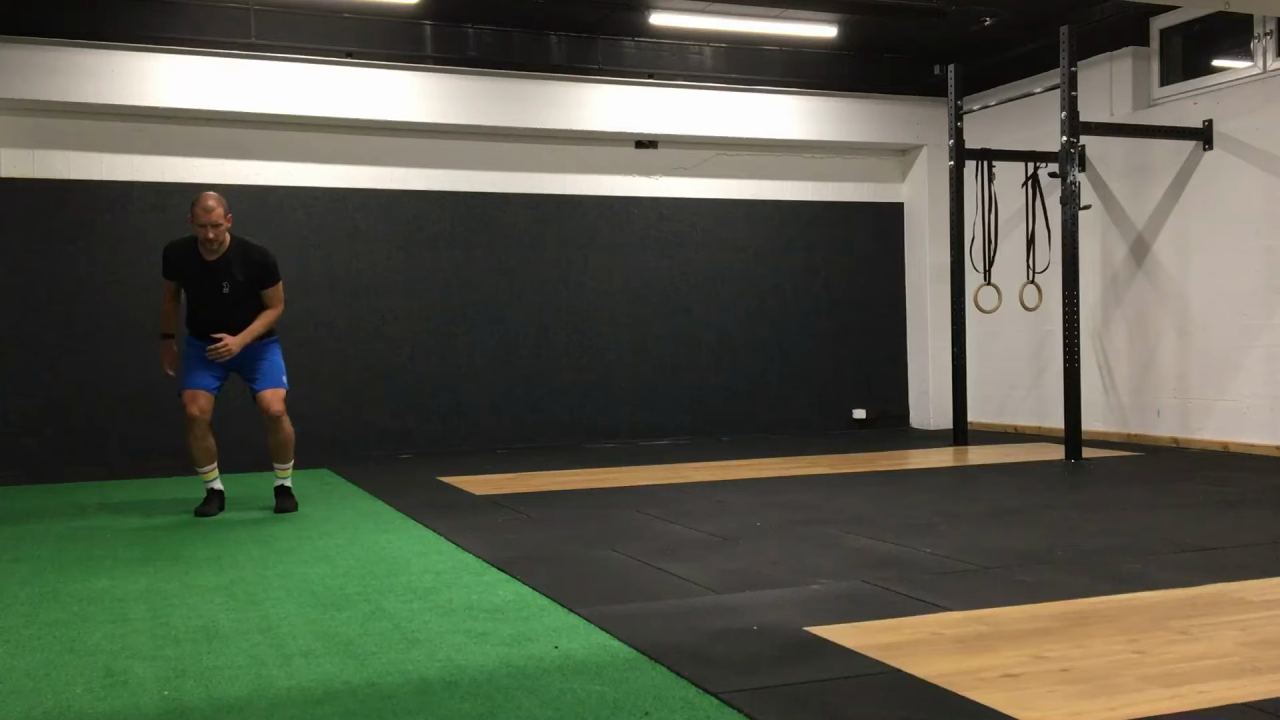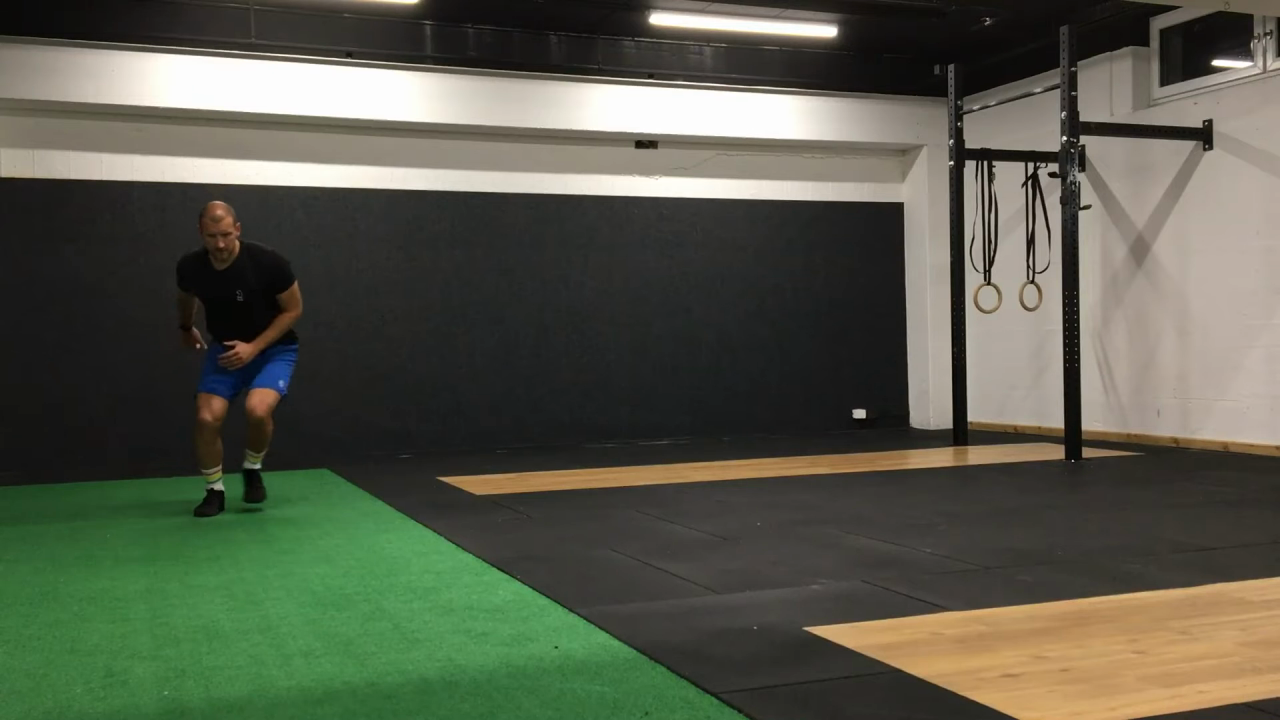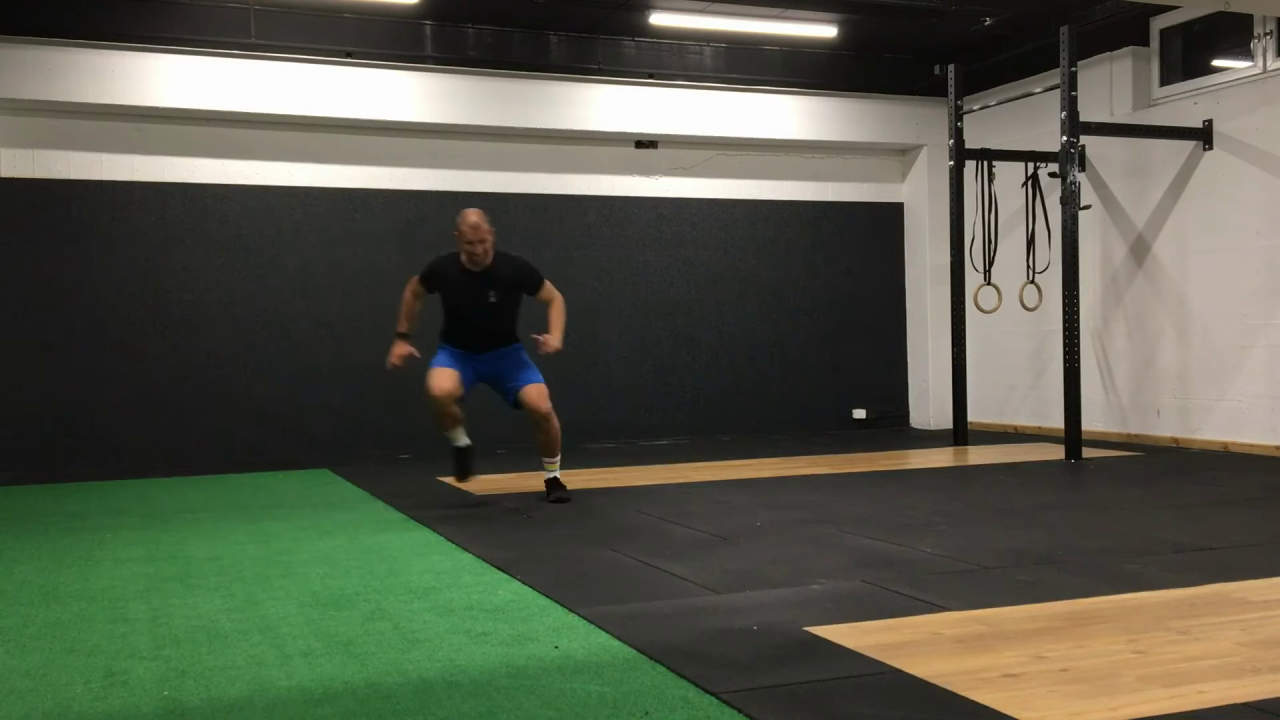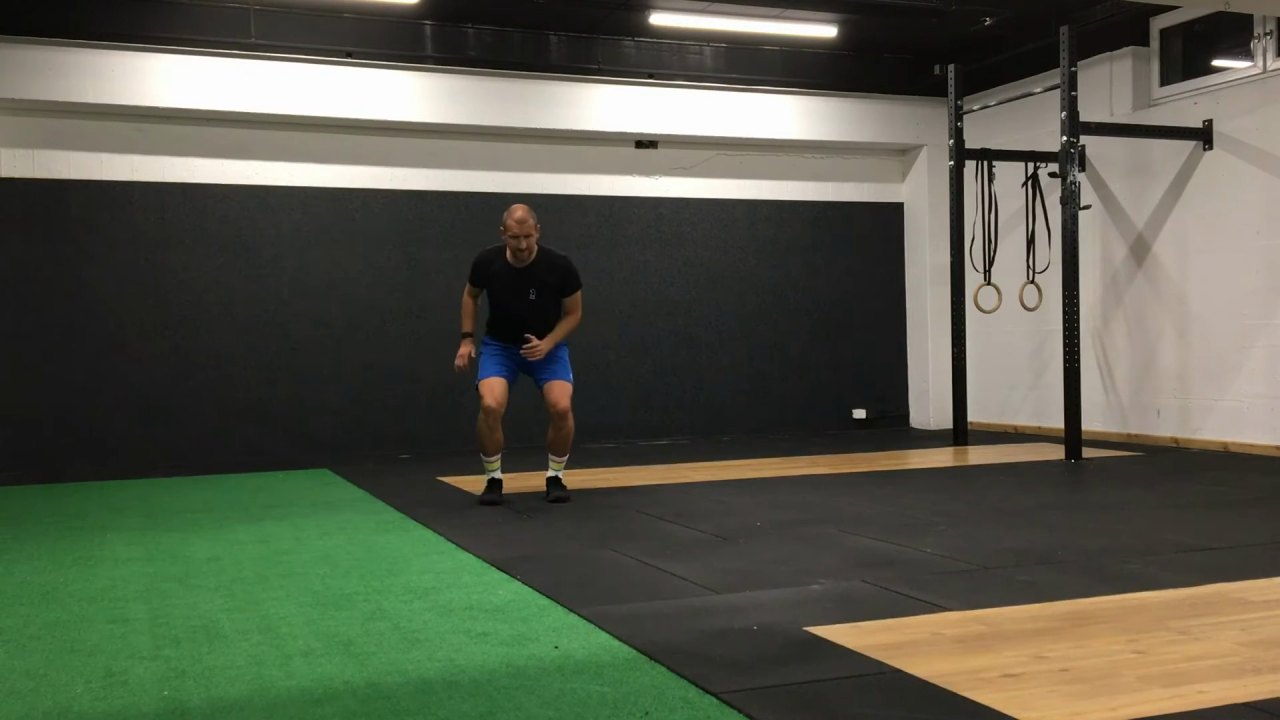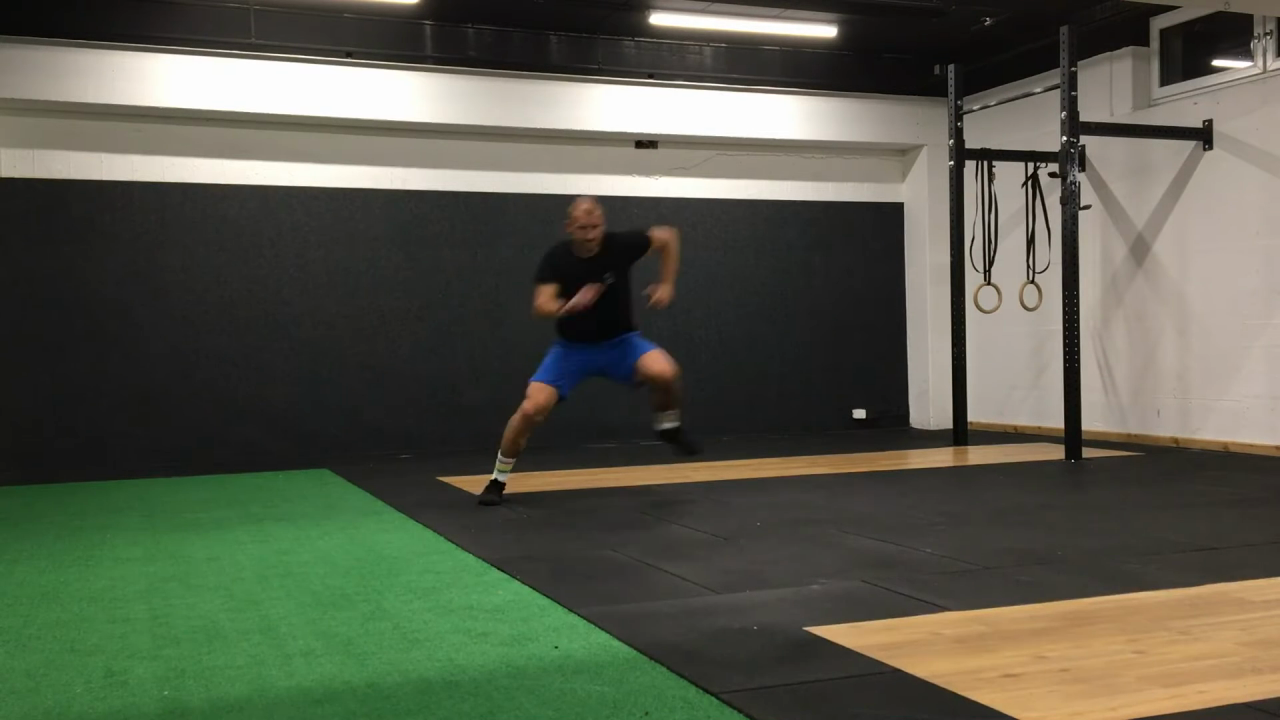
dt=0.7s
person 1, frame 1
left shoulder: (257, 257)
right shoulder: (176, 254)
left elbow: (275, 306)
right elbow: (171, 294)
left wrist: (240, 340)
right wrist: (167, 339)
left hip: (255, 343)
right hip: (202, 344)
left knee: (275, 410)
right knee: (195, 413)
left ankle: (284, 486)
right ankle: (214, 490)
person 1, frame 2
left shoulder: (268, 262)
right shoulder: (190, 266)
left elbow: (294, 309)
right elbow: (186, 299)
left wrist: (255, 348)
right wrist: (187, 328)
left hip: (273, 350)
right hip: (226, 350)
left knee: (257, 410)
right knee: (206, 418)
left ankle: (252, 469)
right ankle: (214, 490)
person 1, frame 3
left shoulder: (515, 268)
right shoulder: (443, 268)
left elbow: (554, 299)
right elbow: (413, 292)
left wrist: (556, 336)
right wrist: (402, 338)
left hip: (504, 352)
right hip: (457, 352)
left knee: (542, 408)
right knee: (441, 393)
left ankle: (553, 478)
right ankle: (461, 445)
person 1, frame 4
left shoulder: (560, 266)
right shoulder: (487, 262)
left elbow: (574, 313)
right elbow: (471, 296)
left wrist: (547, 344)
right wrist: (467, 339)
left hip: (547, 345)
right hip: (499, 345)
left knee: (561, 407)
right knee: (491, 405)
left ankle: (555, 477)
right ankle: (493, 479)
person 1, frame 5
left shoulder: (622, 244)
right shoulder: (556, 258)
left elbow: (668, 238)
right elbow: (541, 306)
left wrist: (666, 284)
right wrist: (569, 305)
left hip: (621, 341)
right hip: (572, 347)
left knee: (665, 373)
right knee: (530, 410)
left ankle: (668, 425)
right ankle: (498, 480)
